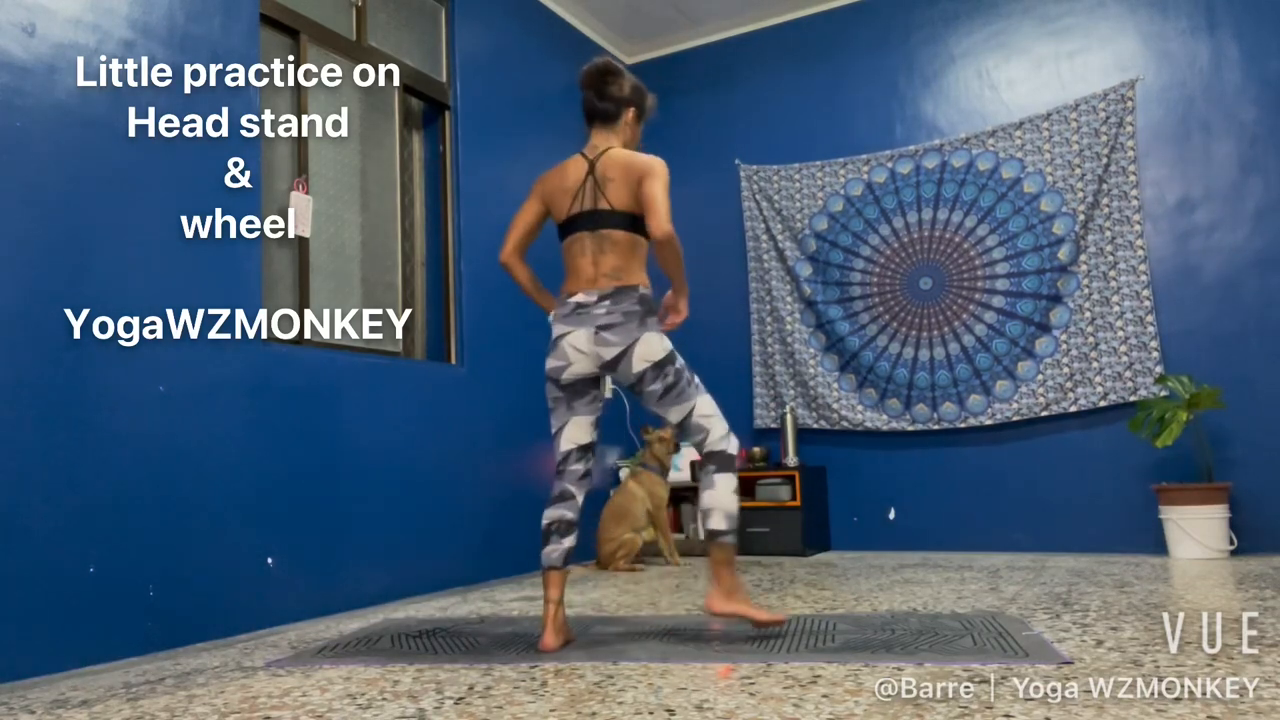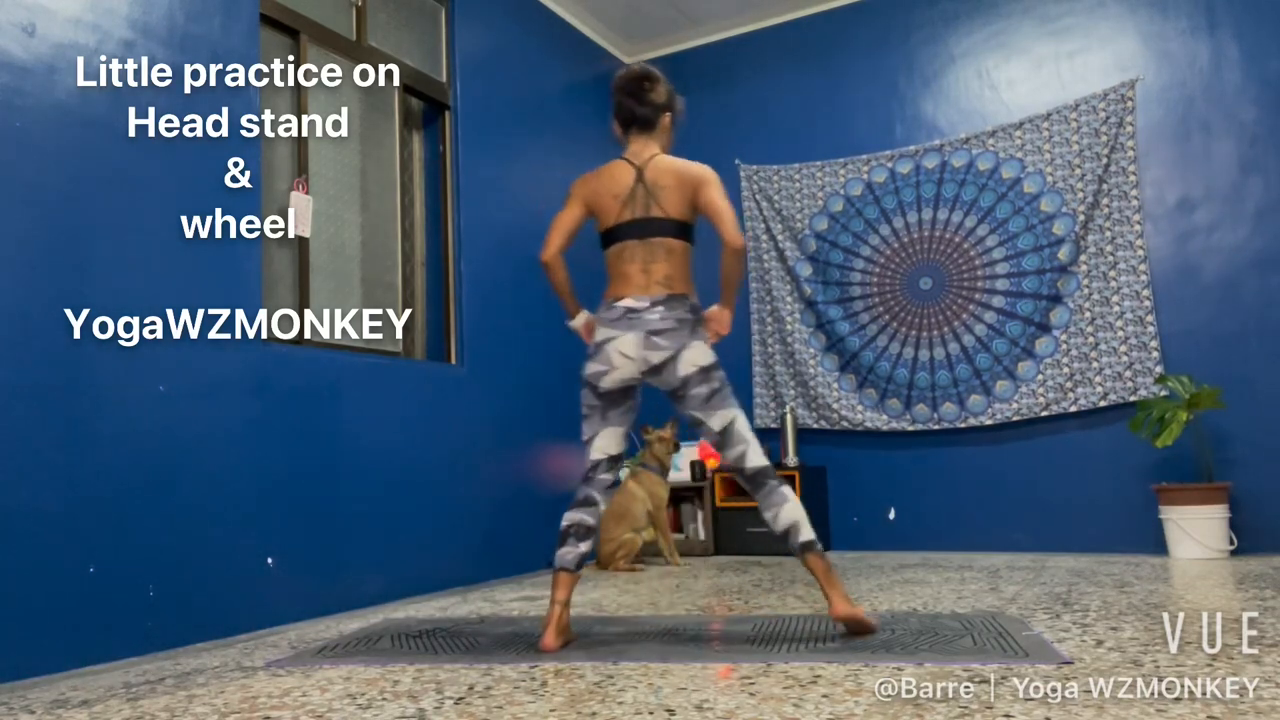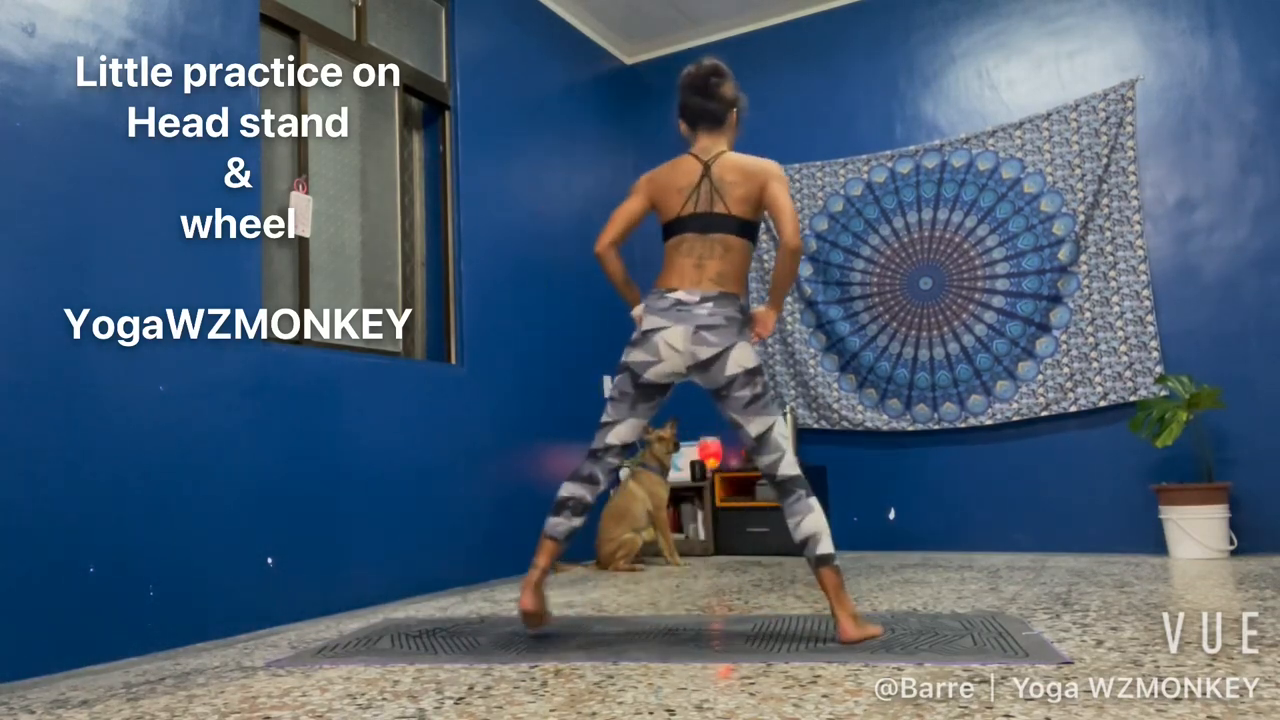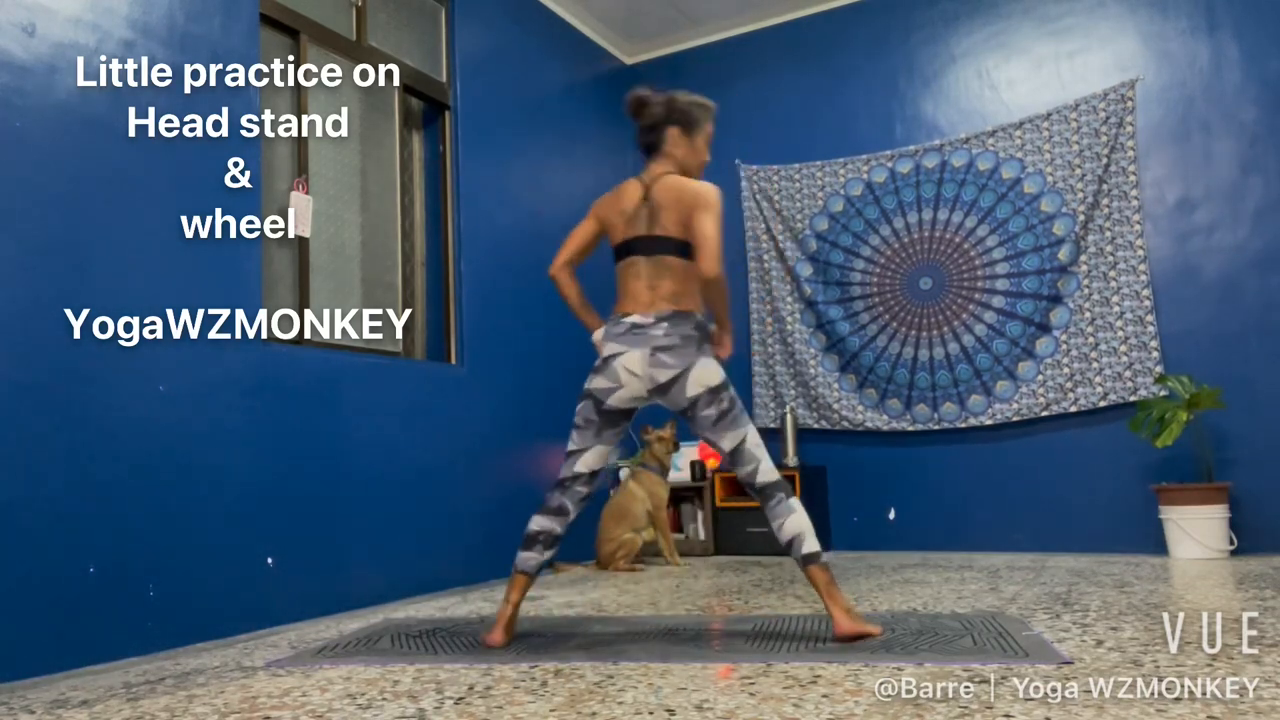
dt=0.3s
person 1, frame 1
left shoulder: (552, 179)
right shoulder: (644, 165)
left elbow: (509, 254)
right elbow: (662, 232)
right wrist: (679, 292)
left hip: (570, 330)
right hip: (628, 322)
left knee: (569, 474)
right knee: (718, 442)
left ankle: (554, 621)
right ankle: (725, 585)
person 1, frame 2
left shoulder: (592, 184)
right shoulder: (695, 175)
left elbow: (550, 256)
right elbow: (735, 244)
left wrist: (579, 317)
right wrist: (726, 306)
left hip: (615, 334)
right hip: (678, 331)
left knee: (594, 478)
right knee: (755, 466)
left ankle: (555, 621)
right ankle: (836, 598)
person 1, frame 3
left shoulder: (658, 177)
right shoulder: (762, 171)
left elbow: (604, 247)
right elbow: (792, 242)
left wrist: (638, 305)
right wrist: (773, 308)
left hip: (663, 325)
right hip: (725, 331)
left knee: (601, 457)
right knee: (785, 472)
left ankle: (534, 584)
right ankle: (845, 615)
person 1, frame 4
left shoulder: (610, 200)
right shoulder: (700, 194)
left elbow: (560, 268)
right elbow: (710, 273)
right wrist: (722, 329)
left hip: (620, 353)
right hip: (682, 349)
left knee: (571, 485)
right knee: (765, 477)
left ankle: (505, 618)
right ankle: (838, 609)
